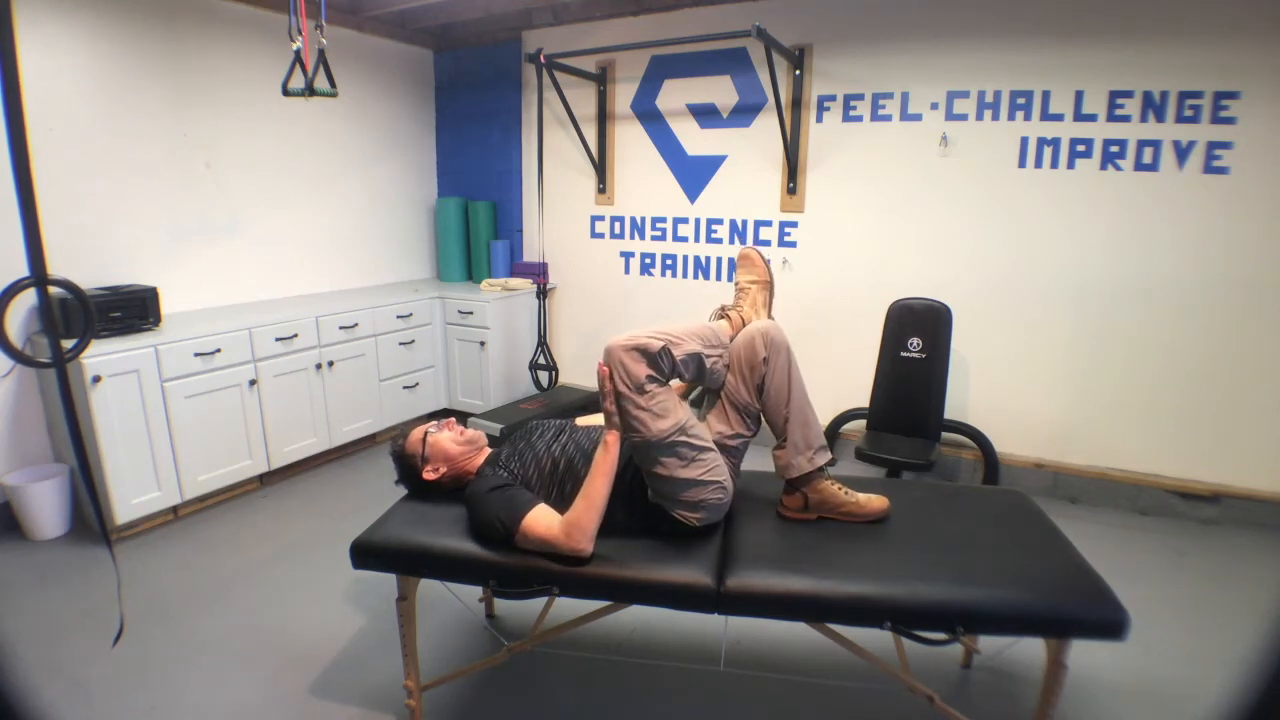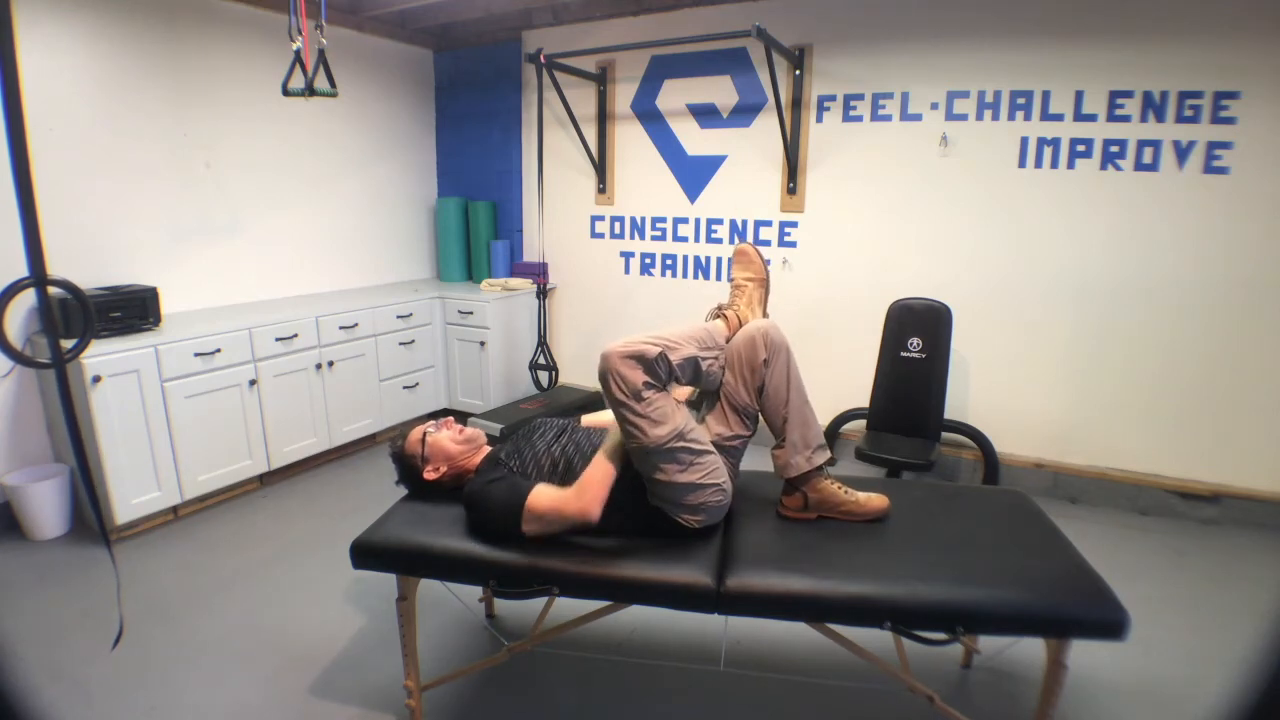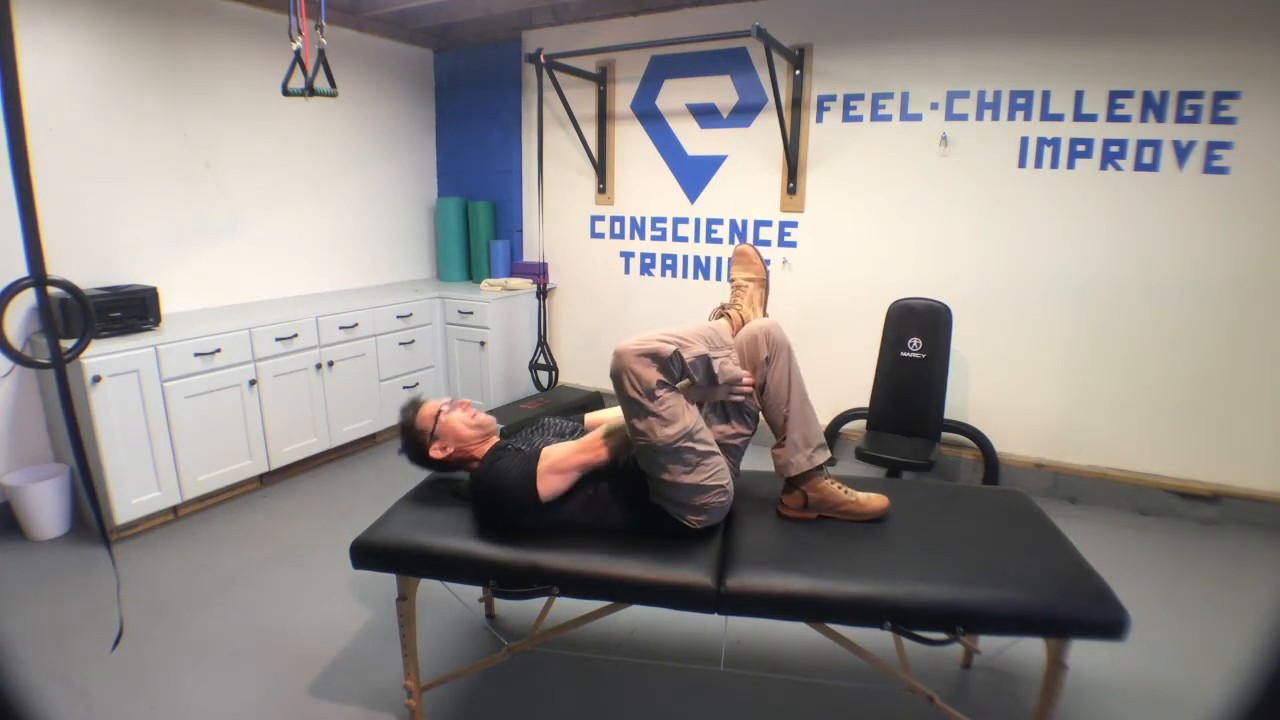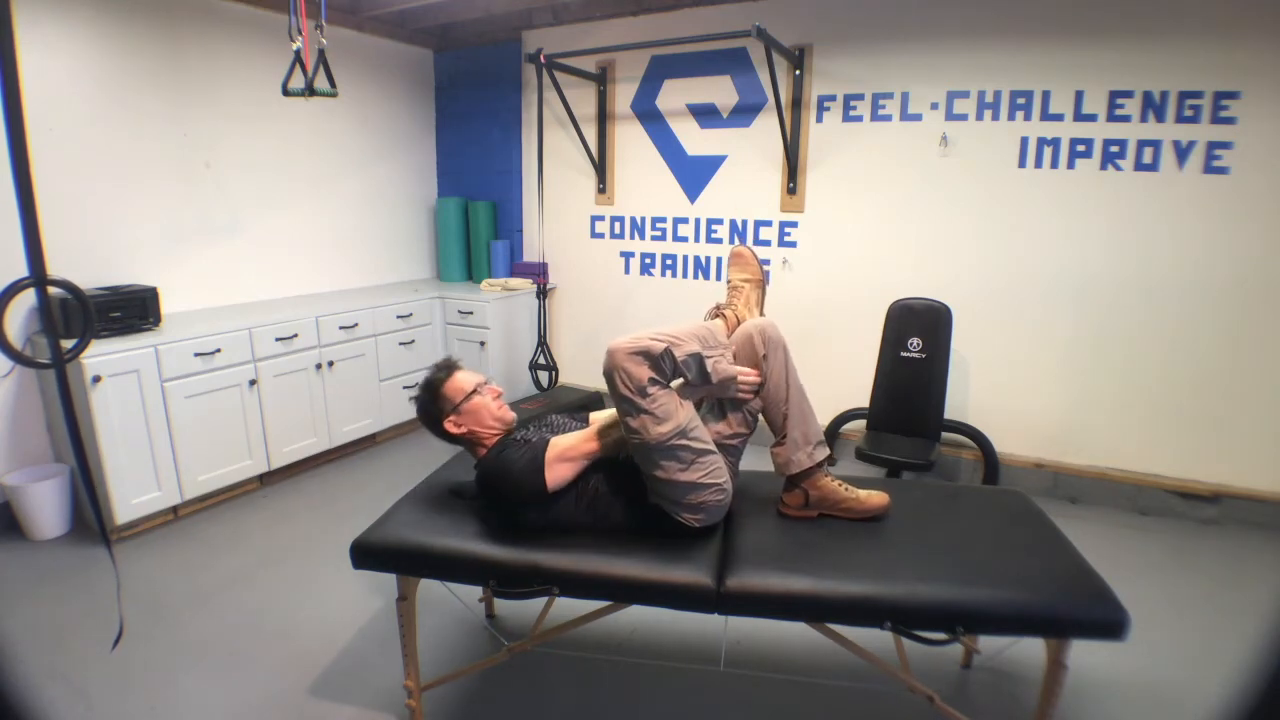
dt=0.3s
person 1, frame 1
left shoulder: (527, 436)
right shoulder: (488, 497)
right elbow: (576, 540)
left wrist: (682, 384)
right wrist: (614, 432)
left hip: (704, 460)
right hip: (693, 497)
left knee: (765, 339)
right knee: (624, 353)
left ankle: (807, 486)
right ankle: (735, 321)
person 1, frame 2
left shoulder: (528, 436)
right shoulder: (488, 496)
left elbow: (604, 421)
right elbow: (585, 508)
left wrist: (693, 387)
right wrist: (625, 425)
left hip: (701, 461)
right hip: (691, 500)
left knee: (764, 337)
right knee: (621, 359)
left ankle: (806, 484)
right ankle: (731, 322)
person 1, frame 3
left shoulder: (530, 436)
right shoulder: (497, 480)
left elbow: (621, 417)
right elbow: (596, 450)
left wrist: (693, 389)
right wrist: (697, 391)
left hip: (691, 464)
right hip: (692, 500)
left knee: (765, 338)
right knee: (633, 355)
left ankle: (806, 484)
right ankle: (733, 320)
person 1, frame 4
left shoulder: (535, 431)
right shoulder: (503, 471)
left elbow: (632, 413)
right elbow: (600, 441)
left wrist: (703, 382)
right wrist: (702, 384)
left hip: (695, 463)
right hip: (692, 499)
left knee: (762, 335)
right knee: (625, 354)
left ankle: (807, 484)
right ankle: (729, 321)
